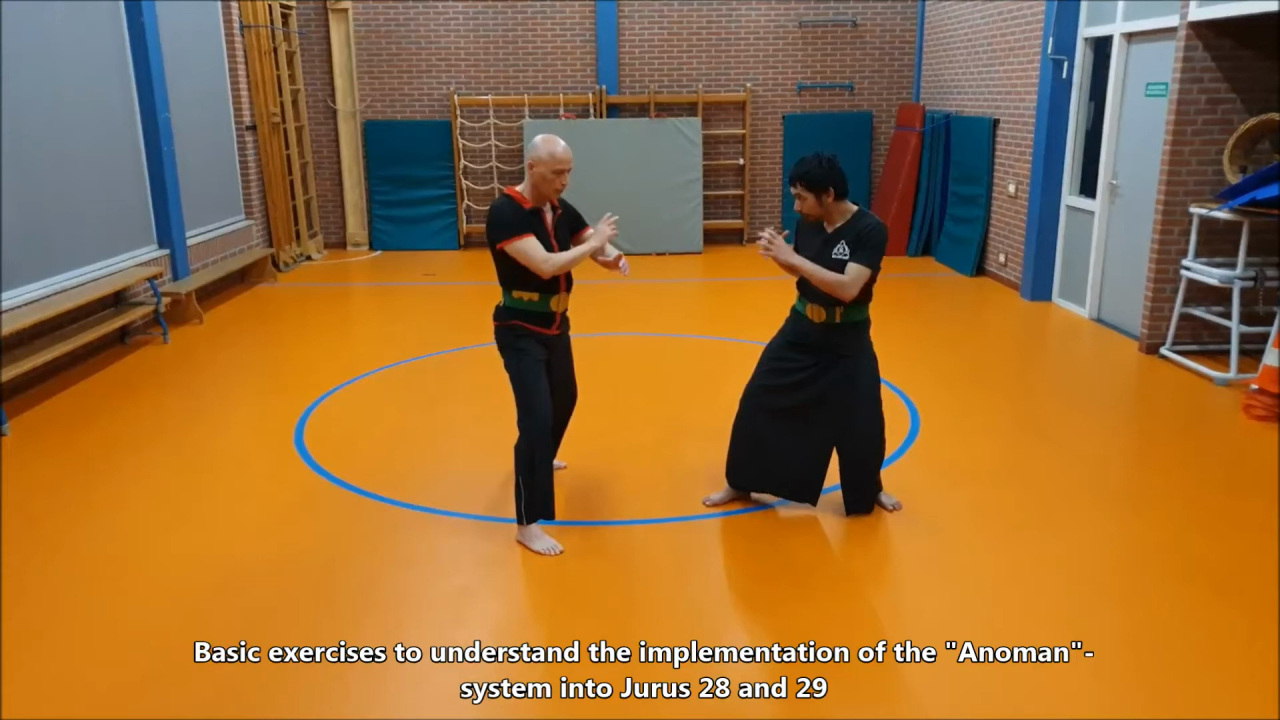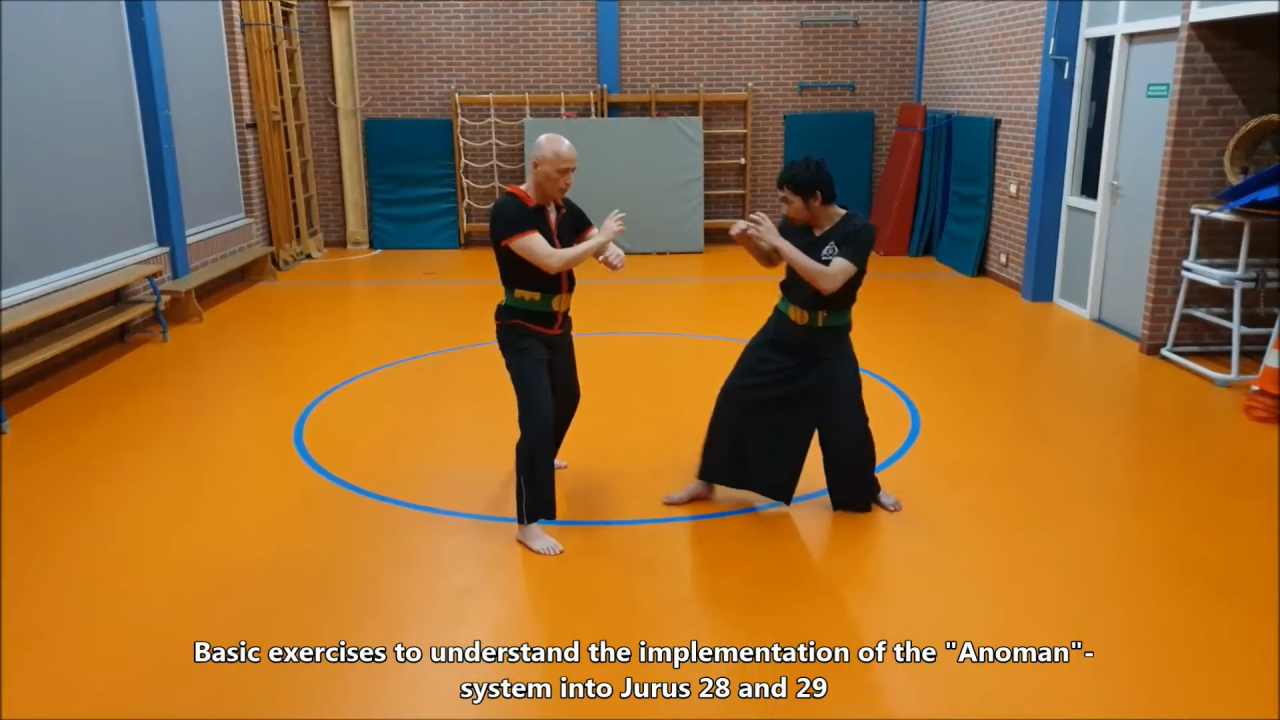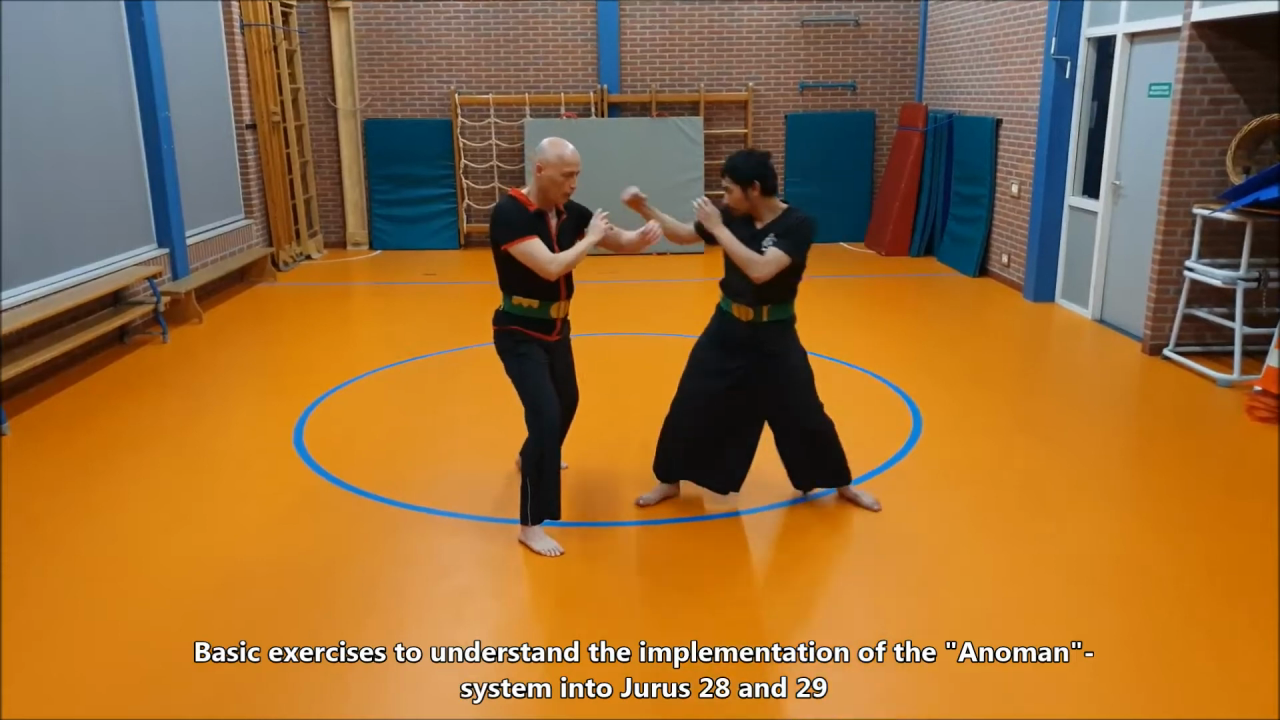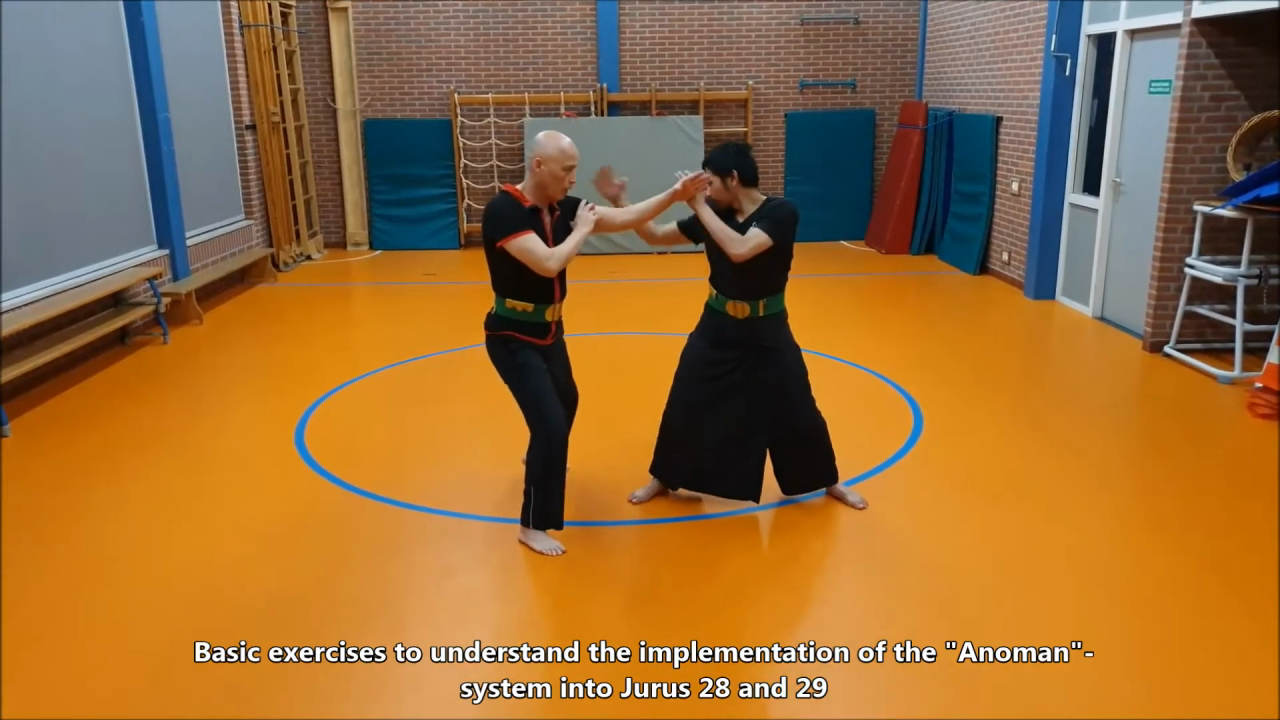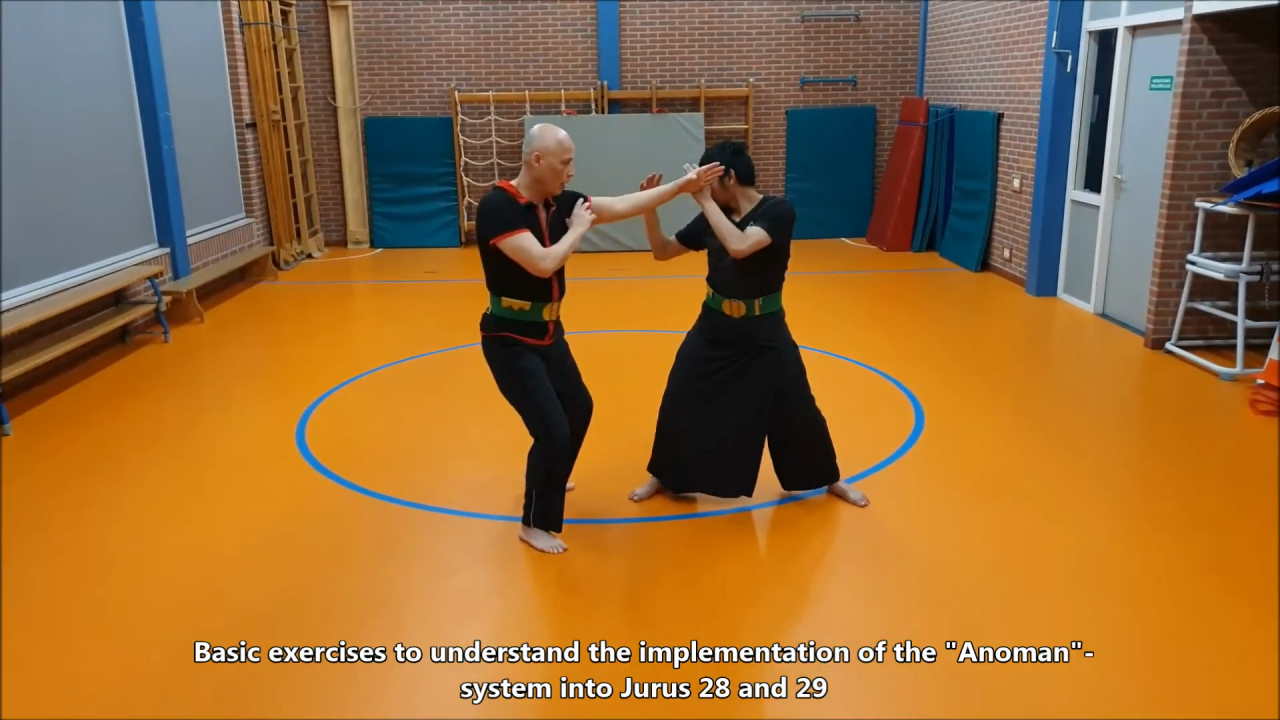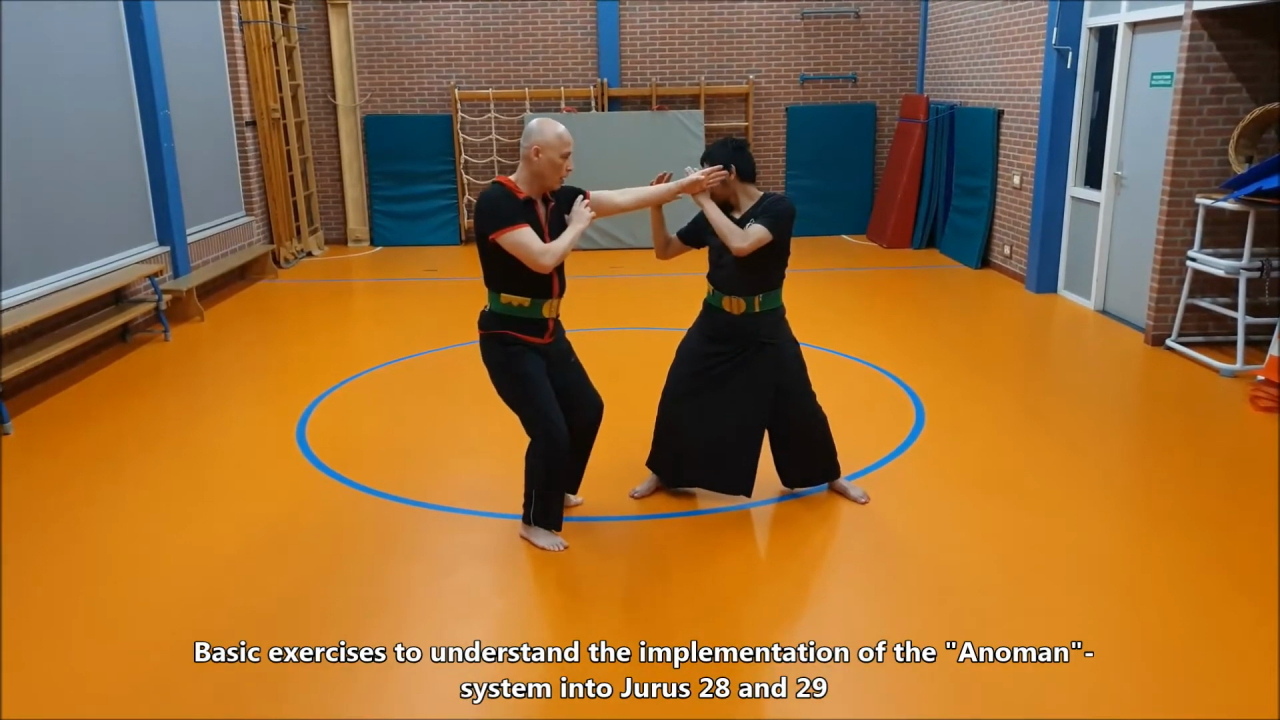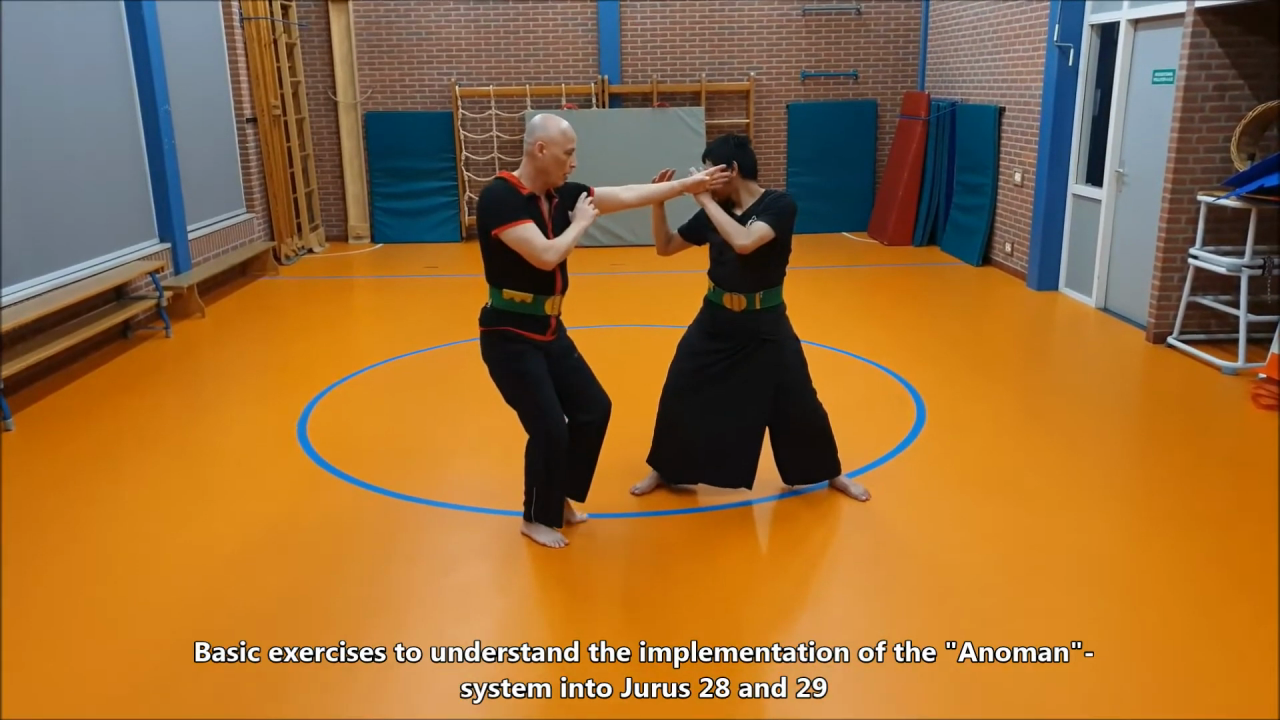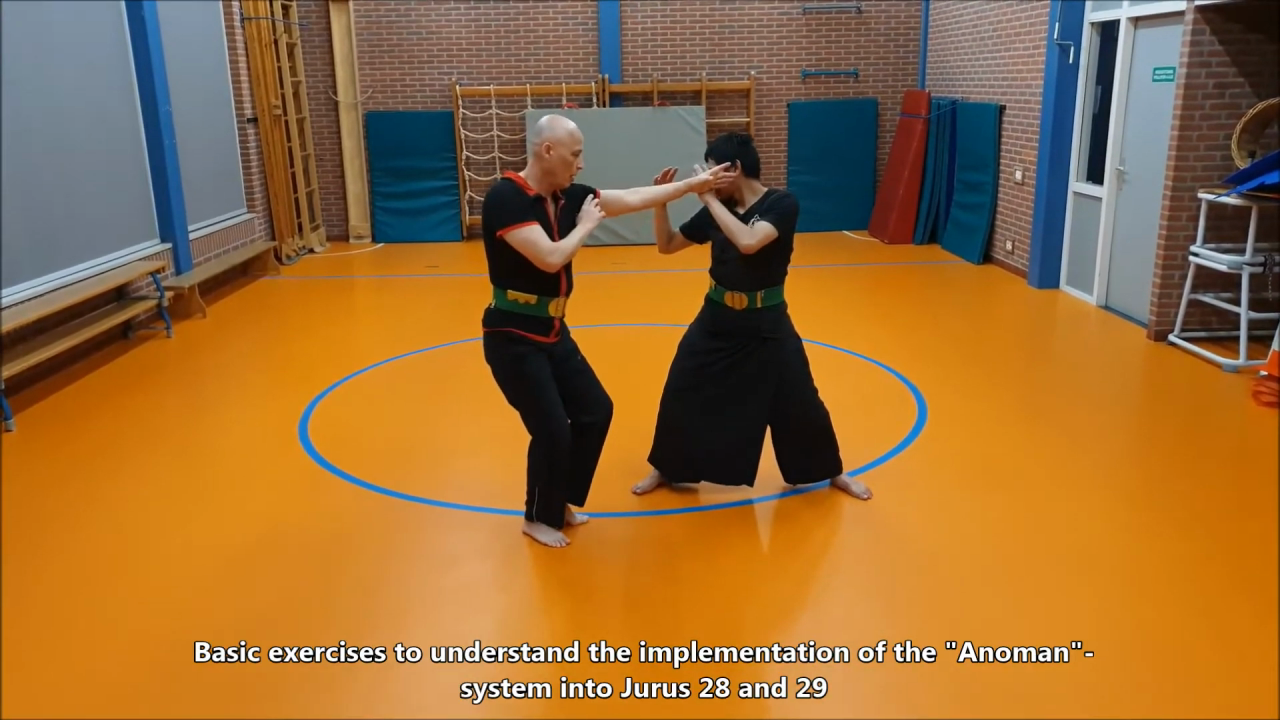
dt=0.3s
person 1, frame 1
left shoulder: (561, 209)
right shoulder: (505, 212)
left elbow: (597, 247)
right elbow: (545, 266)
left wrist: (615, 258)
right wrist: (594, 243)
left hip: (555, 325)
right hip: (520, 330)
left knee: (562, 400)
right knee: (536, 417)
left ankle: (538, 458)
right ankle: (528, 524)
person 1, frame 2
left shoulder: (566, 208)
right shoulder: (509, 210)
left elbow: (603, 246)
right elbow: (551, 260)
left wrist: (614, 253)
right wrist: (601, 238)
left hip: (557, 324)
right hip: (522, 329)
left knee: (565, 400)
right knee: (538, 415)
left ankle: (539, 458)
right ankle: (528, 524)
person 1, frame 3
left shoulder: (570, 211)
right shoulder: (509, 214)
left elbow: (622, 241)
right elbow: (549, 266)
left wrist: (645, 234)
right wrist: (590, 237)
left hip: (555, 328)
right hip: (519, 333)
left knee: (565, 403)
right knee: (547, 415)
left ankle: (532, 458)
right ankle: (531, 524)
person 1, frame 4
left shoulder: (562, 206)
right shoulder: (502, 211)
left elbow: (623, 218)
right elbow: (548, 263)
left wrist: (673, 195)
right wrist: (581, 229)
left hip: (548, 332)
right hip: (512, 338)
left knee: (564, 405)
right knee: (551, 424)
left ankle: (536, 458)
right ankle: (533, 525)
person 1, frame 5
left shoulder: (559, 202)
right shoulder: (498, 207)
left elbow: (622, 206)
right elbow: (542, 263)
left wrist: (681, 186)
right wrist: (578, 229)
left hip: (548, 333)
right hip: (510, 341)
left knee: (578, 409)
right knee: (553, 431)
left ankle: (547, 482)
right ankle: (534, 524)
person 1, frame 6
left shoulder: (557, 198)
right shoulder: (496, 202)
left elbow: (623, 199)
right elbow: (543, 259)
left wrist: (683, 186)
right wrist: (577, 225)
left hip: (548, 332)
right hip: (508, 339)
left knee: (586, 410)
right knee: (551, 430)
left ankle: (557, 489)
right ankle: (536, 521)
person 1, frame 7
left shoulder: (561, 194)
right shoulder: (499, 197)
left elbow: (626, 196)
right elbow: (546, 255)
left wrist: (688, 184)
right wrist: (581, 222)
left hip: (549, 330)
right hip: (510, 336)
left knee: (593, 409)
right knee: (548, 428)
left ankle: (560, 498)
right ankle: (537, 518)
person 1, frame 8
left shoulder: (567, 196)
right shoulder: (505, 198)
left elbow: (631, 199)
right elbow: (550, 258)
left wrist: (692, 183)
right wrist: (586, 225)
left hip: (553, 331)
right hip: (513, 337)
left knee: (594, 411)
right knee: (551, 430)
left ankle: (560, 501)
right ankle: (539, 517)
person 2, frame 1
left shoulder: (869, 230)
right shoulder: (808, 222)
left elbow: (848, 289)
left wrist: (790, 255)
right wrist: (778, 254)
left hip: (847, 340)
right hip: (800, 329)
left knee: (862, 422)
right knee: (757, 403)
left ankle: (869, 489)
right ankle: (740, 485)
person 2, frame 2
left shoulder: (858, 232)
right shoulder: (795, 224)
left elbow: (829, 281)
right elbow: (771, 261)
left wrist: (779, 241)
right wrist: (749, 241)
left hip: (828, 342)
right hip: (782, 330)
left knee: (847, 423)
right knee: (735, 400)
left ankle: (865, 489)
right ankle: (706, 482)
person 2, frame 3
left shoulder: (798, 224)
right shoulder: (733, 217)
left elbow: (760, 271)
right elbow: (683, 234)
left wrist: (718, 228)
right wrist: (644, 209)
left hip: (774, 336)
right hip: (726, 328)
left knee: (803, 414)
right knee: (689, 408)
left ankle: (844, 484)
right ankle: (669, 481)
person 2, frame 4
left shoulder: (781, 213)
right shoulder: (715, 213)
left elbow: (741, 250)
right elbow: (656, 236)
left wrist: (701, 208)
right wrist: (618, 201)
left hip: (766, 331)
right hip: (716, 327)
left knee: (798, 412)
right knee: (684, 407)
left ankle: (829, 482)
right ankle: (664, 479)
person 2, frame 5
left shoulder: (778, 211)
right shoulder: (713, 216)
left elbow: (740, 246)
right elbow: (661, 251)
left wrist: (705, 202)
right wrist: (649, 207)
left hip: (764, 330)
right hip: (714, 326)
left knee: (797, 410)
right knee: (679, 403)
left ankle: (830, 479)
right ankle: (663, 477)
person 2, frame 6
left shoulder: (778, 208)
right shoulder: (714, 214)
left elbow: (741, 244)
right elbow: (664, 250)
left wrist: (704, 201)
right wrist: (657, 204)
left hip: (764, 327)
right hip: (714, 324)
left knee: (798, 406)
right knee: (678, 400)
left ankle: (831, 476)
right ankle: (663, 473)
person 2, frame 7
left shoulder: (779, 205)
right shoulder: (716, 210)
left elbow: (744, 242)
right elbow: (665, 246)
left wrist: (705, 200)
right wrist: (658, 202)
left hip: (765, 324)
right hip: (715, 320)
left knee: (798, 403)
right knee: (679, 396)
left ankle: (831, 473)
right ankle: (664, 471)
person 2, frame 8
left shoulder: (782, 204)
right shoulder: (718, 208)
left elbow: (749, 242)
right elbow: (667, 245)
left wrist: (709, 199)
right wrist: (660, 201)
left hip: (766, 323)
right hip: (716, 319)
left knee: (800, 403)
right knee: (680, 396)
left ankle: (833, 472)
right ankle: (665, 469)
